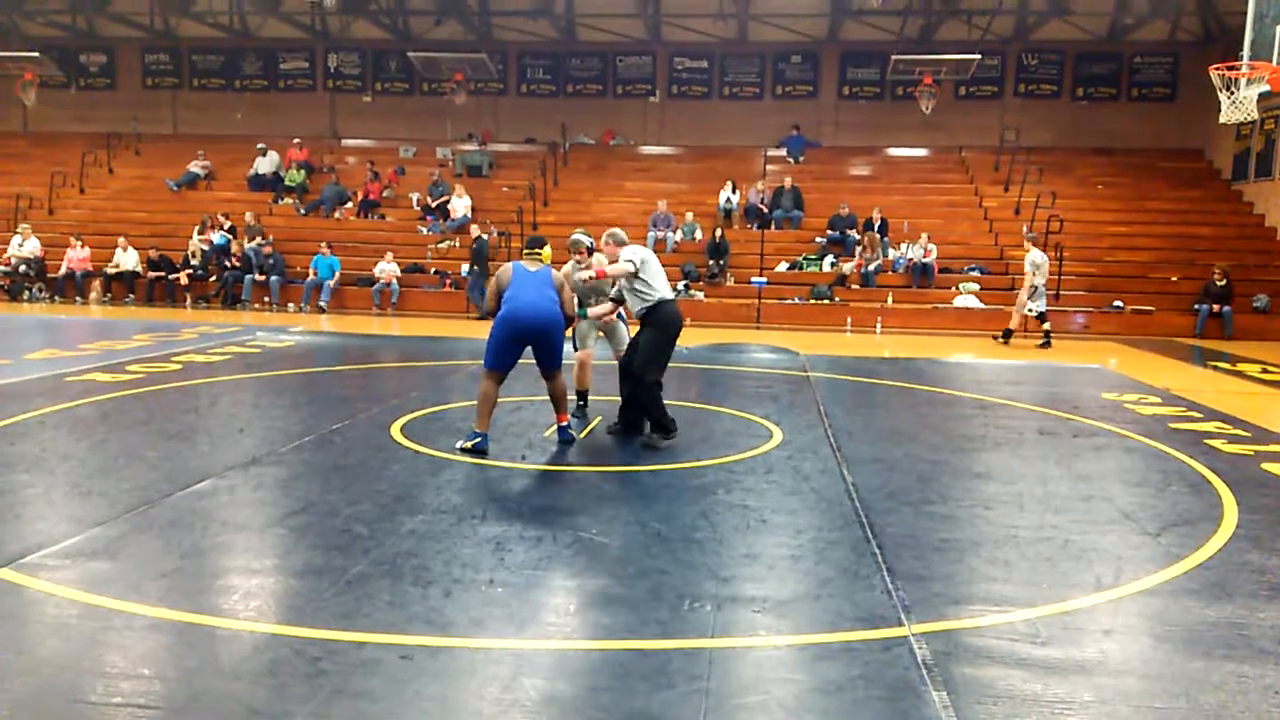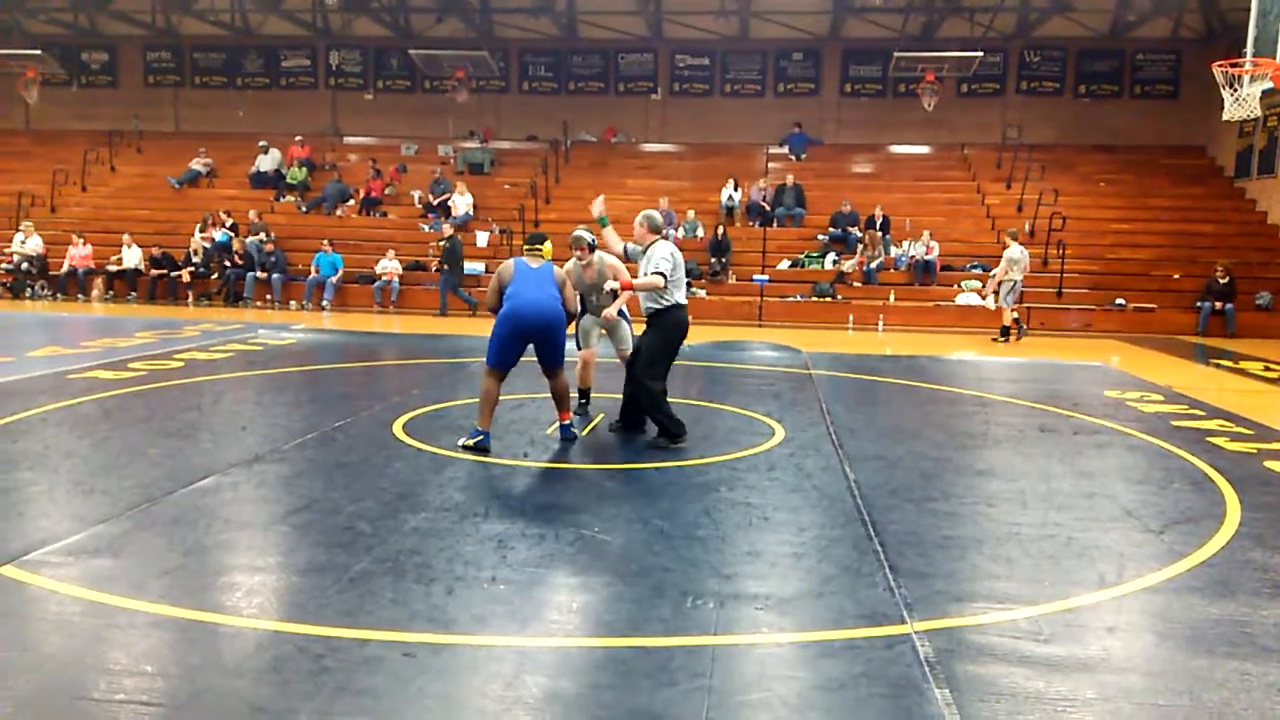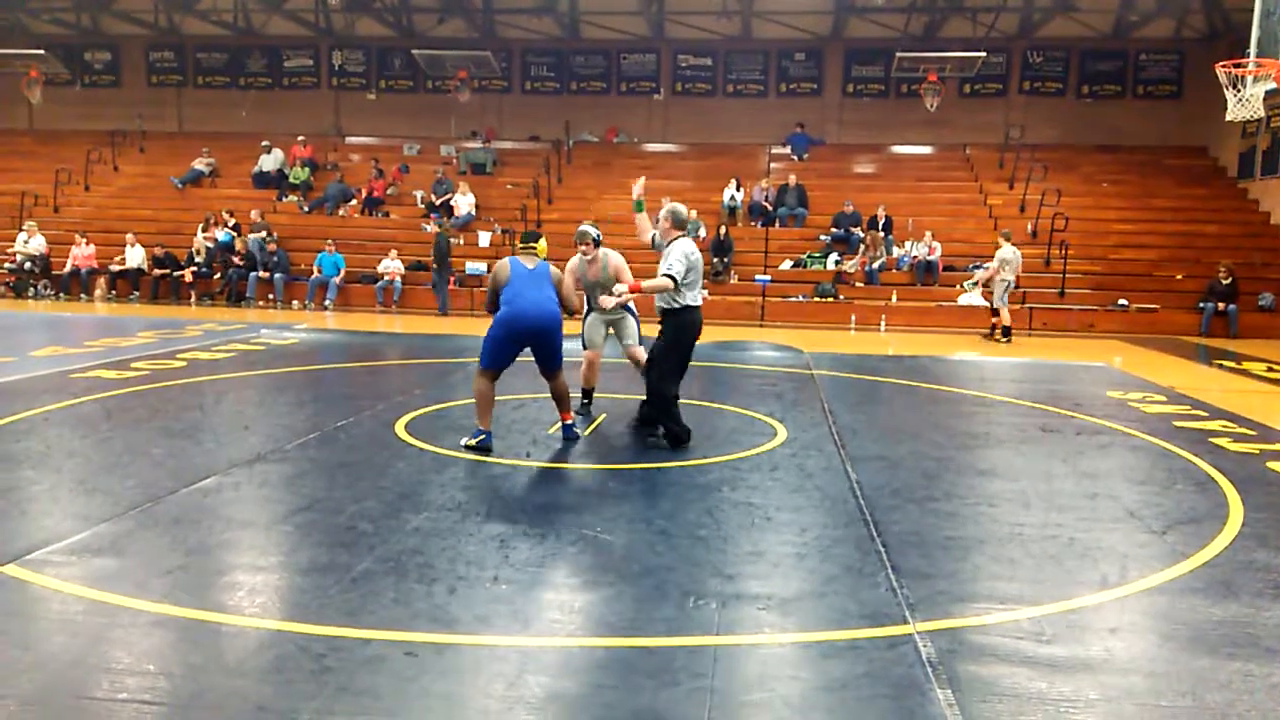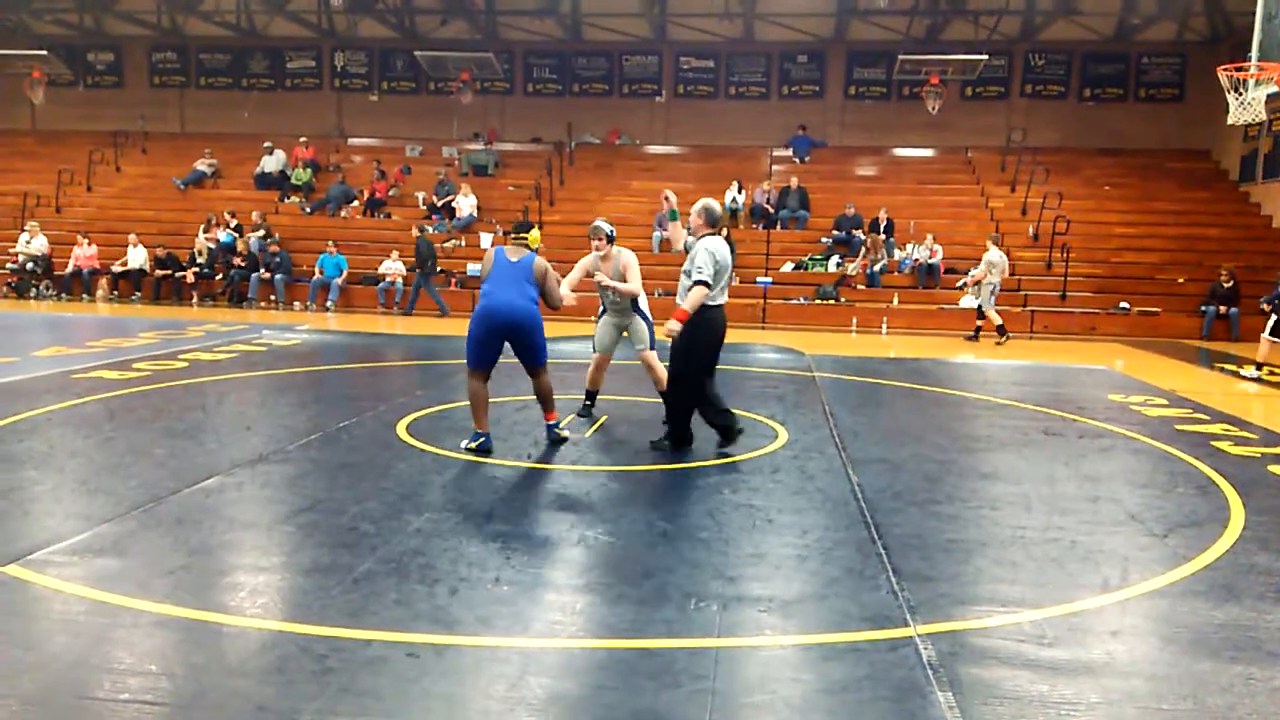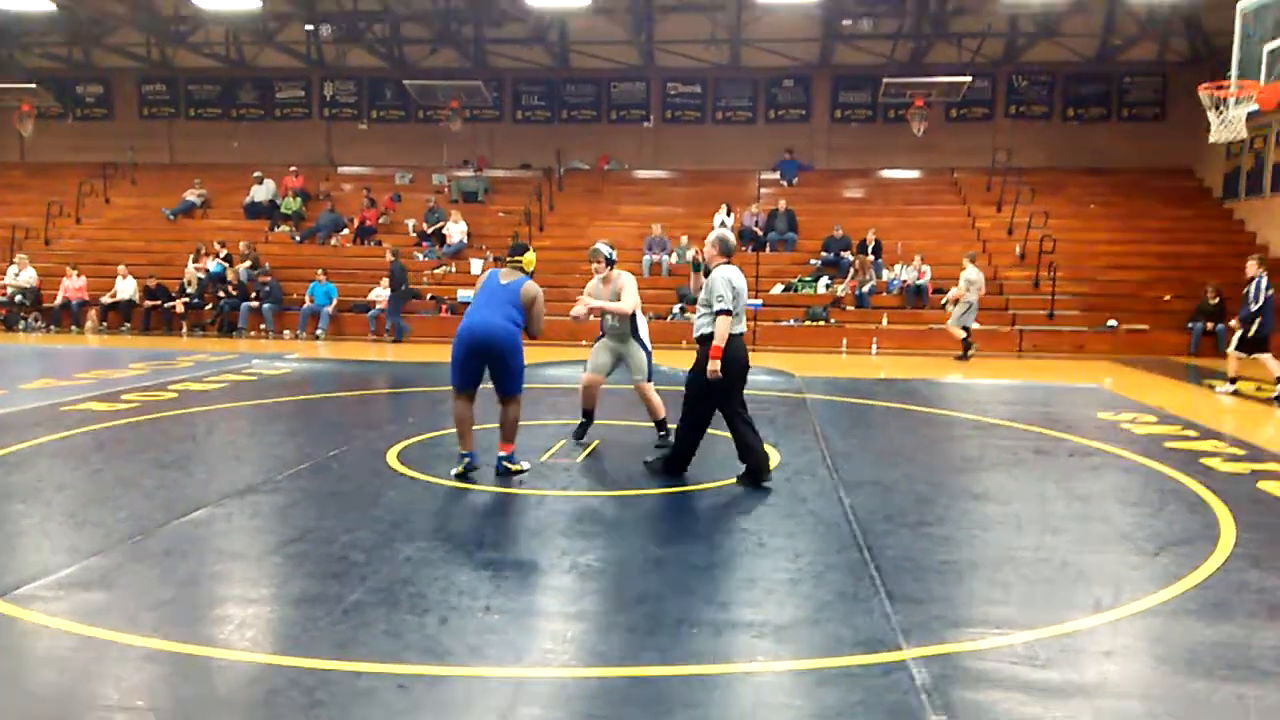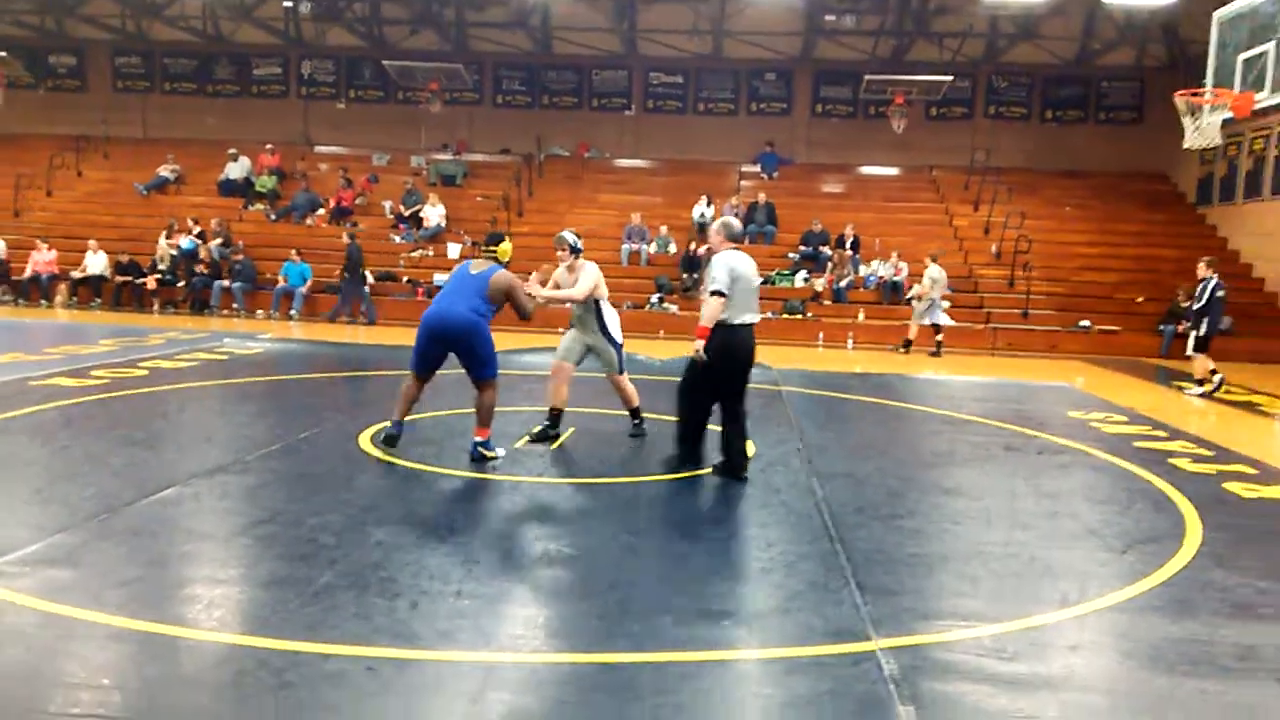
dt=0.2s
person 1, frame 1
left shoulder: (634, 252)
right shoulder: (621, 268)
left elbow: (627, 269)
right elbow: (609, 307)
left wrist: (595, 274)
right wrist: (579, 314)
left hip: (663, 317)
right hip: (652, 319)
left knee: (643, 373)
right knee: (629, 367)
left ankle: (663, 426)
right ankle: (629, 422)
person 1, frame 2
left shoulder: (663, 250)
right shoulder: (645, 251)
left elbow: (658, 281)
right elbow: (617, 248)
left wrist: (622, 284)
right wrist: (601, 219)
left hip: (669, 320)
right hip: (659, 321)
left knee: (647, 377)
right knee: (634, 367)
left ankle: (672, 430)
right ankle: (631, 420)
person 1, frame 3
left shoulder: (680, 249)
right shoulder: (677, 244)
left elbow: (667, 283)
right elbow: (646, 235)
left wrist: (630, 288)
right wrist: (638, 203)
left hip: (680, 319)
right hip: (682, 318)
left knee: (660, 378)
right knee: (656, 370)
left ankle: (676, 435)
right ankle: (648, 420)
person 1, frame 4
left shoulder: (706, 247)
right shoulder: (715, 244)
left elbow: (701, 288)
right elbow: (680, 243)
left wrist: (677, 317)
right wrist: (673, 214)
left hip: (699, 319)
right hip: (714, 318)
left knee: (681, 382)
right knee: (700, 381)
left ankle: (678, 438)
right ankle: (727, 426)
person 1, frame 5
left shoulder: (720, 274)
right shoulder: (733, 273)
left elbow: (723, 316)
right elbow: (702, 296)
left wrist: (714, 354)
right wrist: (696, 267)
left hip: (720, 353)
right hip: (735, 350)
left knee: (695, 411)
right knee: (735, 411)
left ankle: (674, 464)
right ankle: (757, 468)
person 1, frame 6
left shoulder: (722, 260)
right shoulder: (748, 262)
left elbow: (717, 299)
left wrist: (701, 335)
left hip: (725, 338)
right hip: (746, 337)
left knee: (692, 394)
right knee: (733, 404)
left ankle: (687, 457)
right ankle: (735, 463)
person 2, frame 1
left shoulder: (506, 270)
right shoulder: (555, 276)
left elbow: (489, 308)
right elbow: (569, 314)
right wrist: (558, 332)
left hip: (512, 320)
right hip: (549, 321)
left knee: (491, 377)
right knee: (553, 376)
left ankle: (479, 436)
right ankle: (564, 428)
person 2, frame 2
left shoulder: (507, 267)
right shoulder: (557, 272)
left elbow: (491, 305)
right elbow: (572, 310)
right wrist: (559, 327)
left hip: (515, 317)
right hip: (551, 318)
left knee: (493, 375)
right knee: (555, 374)
left ankle: (481, 434)
right ankle: (566, 426)
person 2, frame 3
left shoulder: (503, 266)
right shoulder: (552, 271)
left elbow: (491, 305)
right elbow: (571, 307)
right wrist: (554, 299)
left hip: (510, 322)
right hip: (547, 321)
left knee: (485, 375)
right knee: (554, 376)
left ankle: (482, 434)
right ankle: (568, 426)
person 2, frame 4
left shoulder: (492, 254)
right shoulder: (541, 264)
right elbow: (556, 303)
right wrist: (555, 283)
left hip: (487, 315)
right hip: (525, 317)
left knee: (477, 375)
right knee: (538, 373)
left ankle: (481, 435)
right ankle: (552, 426)
person 2, frame 5
left shoulder: (487, 276)
right shoulder: (532, 289)
right elbow: (534, 333)
right wrist: (532, 313)
left hip: (469, 335)
right hip: (504, 339)
left knee: (463, 397)
right knee: (510, 400)
left ankle: (466, 456)
right ankle: (506, 458)
person 2, frame 6
left shoulder: (462, 266)
right shoulder: (507, 278)
right elbow: (527, 315)
right wrist: (523, 291)
left hip: (434, 320)
right hip: (469, 327)
left knee: (418, 377)
right knee: (487, 385)
left ankle: (394, 426)
right ankle: (481, 444)
person 3, frame 1
left shoulder: (608, 265)
right shoulder: (567, 272)
left hip: (611, 315)
right hip: (585, 318)
left knee: (625, 357)
right knee: (582, 359)
right ankle: (581, 403)
person 3, frame 2
left shoulder: (611, 263)
right shoulder: (569, 269)
left wrist: (614, 308)
left hip: (614, 312)
right hip: (588, 315)
left knee: (627, 356)
right knee: (586, 358)
right ankle: (583, 400)
person 3, frame 3
left shoulder: (614, 259)
right shoulder: (574, 264)
right elbow: (567, 295)
left wrist: (614, 299)
left hip: (622, 312)
right hip: (595, 313)
left knee: (636, 354)
right knee: (590, 357)
right ankle: (586, 400)
person 3, frame 4
left shoulder: (627, 257)
right shoulder: (588, 261)
left elbow: (635, 290)
right elbow: (566, 283)
left wrist: (610, 282)
right wrist: (565, 293)
left hip: (635, 313)
right hip: (609, 315)
left knee: (649, 359)
right knee: (599, 361)
right ankle: (588, 402)
person 3, frame 5
left shoulder: (626, 280)
right shoulder: (592, 285)
left elbow: (627, 308)
right elbow: (579, 313)
left wrist: (596, 304)
right wrist: (577, 312)
left hip: (634, 340)
right hip: (608, 340)
left knee: (644, 389)
right knee: (589, 381)
left ankle: (664, 431)
right ankle: (586, 421)
person 3, frame 6
left shoulder: (590, 270)
right shoulder: (560, 273)
left elbow: (577, 295)
right elbow: (545, 299)
left wrist: (542, 293)
right wrist: (534, 291)
left hip: (604, 331)
right hip: (578, 330)
left knee: (618, 379)
right knee: (558, 371)
left ankle: (637, 420)
right ankle: (552, 426)
